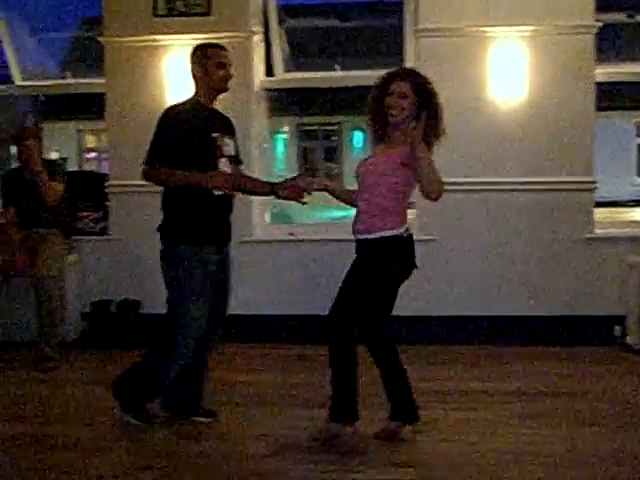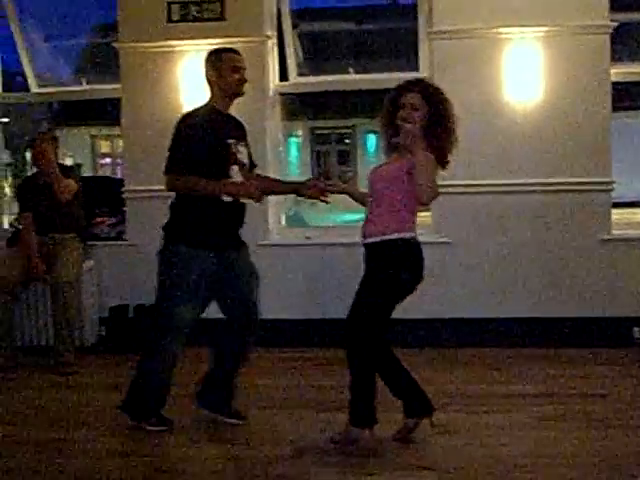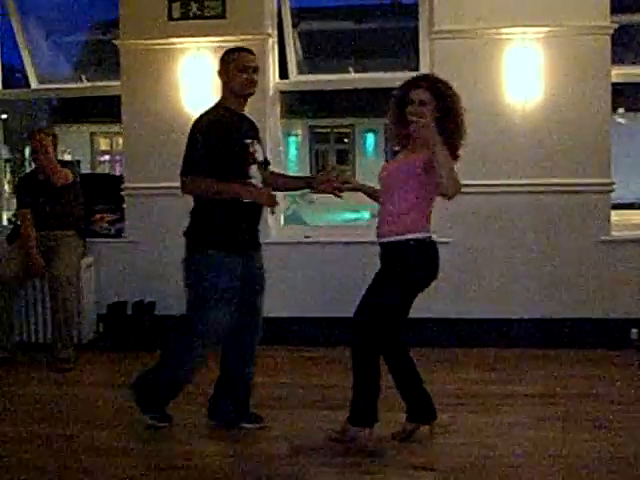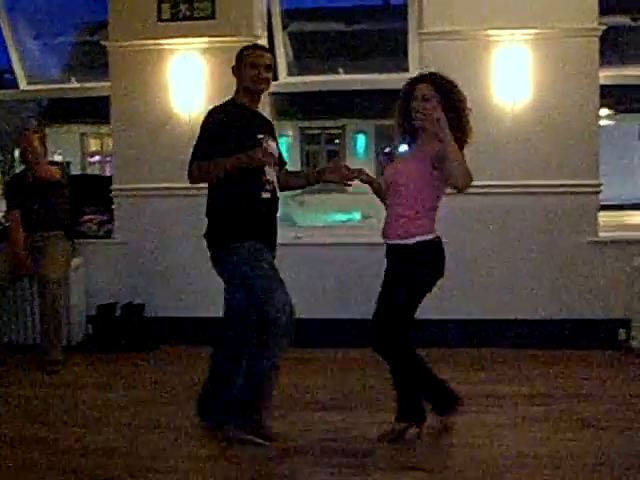
dt=0.2s
person 1, frame 1
left shoulder: (224, 124)
right shoulder: (177, 117)
left elbow: (235, 177)
right elbow: (151, 172)
left wrist: (276, 189)
right wrist: (203, 179)
left hip: (216, 238)
right hip: (185, 239)
left knee: (206, 322)
right knee: (187, 322)
left ankle: (182, 399)
right ankle: (132, 390)
person 1, frame 2
left shoulder: (237, 127)
right shoulder: (194, 123)
left elbow: (249, 178)
right elbow: (174, 180)
left wrist: (296, 188)
right wrist: (226, 187)
left hip: (229, 244)
right hip: (190, 243)
left knee: (245, 319)
right knee: (174, 326)
left ankle: (217, 395)
right ankle: (141, 404)
person 1, frame 3
left shoulder: (249, 127)
right shoulder: (209, 124)
left elbow: (263, 176)
right elbow: (190, 183)
left wrist: (310, 183)
right wrist: (244, 191)
left hip: (246, 246)
right hip: (213, 246)
left knee: (246, 329)
right knee: (205, 329)
left ankle: (229, 406)
right ankle: (152, 393)
person 1, frame 4
left shoulder: (264, 123)
right shoulder: (222, 117)
left elbow: (278, 178)
right elbow: (196, 172)
left wrist: (321, 175)
right wrist: (243, 159)
left hip: (259, 239)
right hip: (234, 239)
left knee: (241, 326)
right knee: (276, 316)
left ankle: (216, 407)
right ankle: (244, 412)
person 2, frame 1
left shoulder: (411, 147)
right shoulder: (383, 145)
left elbow: (434, 192)
left wrist: (420, 150)
right wrist: (329, 187)
left hip: (387, 250)
right hip: (375, 250)
left knee: (340, 326)
right knee: (372, 332)
left ankle: (342, 420)
right ankle: (403, 413)
person 2, frame 2
left shoulder: (422, 156)
right shoulder: (397, 155)
left elbow: (426, 196)
left wrist: (416, 148)
right wrist: (348, 189)
left hip: (396, 256)
right hip: (385, 256)
left knee: (358, 334)
right knee: (369, 336)
left ankle: (361, 423)
right ankle: (416, 406)
person 2, frame 3
left shoulder: (434, 152)
right shoulder: (406, 151)
left elbow: (450, 190)
left wrist: (434, 140)
right wrist: (363, 188)
left hip: (412, 255)
right hip: (398, 255)
left knee: (366, 330)
right knee: (384, 335)
left ankle: (361, 422)
right ankle: (420, 411)
person 2, frame 4
left shoulder: (439, 150)
right shoulder: (412, 150)
left elbow: (462, 182)
left wrist: (445, 134)
right wrist: (372, 181)
left hip: (419, 255)
right hip: (401, 254)
left knee: (385, 333)
right knee: (394, 334)
left ankle: (443, 399)
right ankle: (410, 415)
person 3, frame 1
left shoulder: (52, 169)
left elbow: (51, 198)
left wrist: (36, 166)
left hip: (50, 235)
right hip: (21, 235)
left knee: (46, 276)
left ankle: (47, 351)
person 3, frame 2
left shoulder: (68, 173)
right shoulder: (26, 185)
left elbow: (63, 194)
right elbow: (27, 226)
left wrist: (50, 163)
right wrist: (33, 258)
left hip: (67, 240)
right hip: (37, 241)
left knee: (63, 281)
left ankle: (65, 356)
person 3, frame 3
left shoulder: (67, 169)
right shoulder: (24, 182)
left elbow: (58, 179)
right elbow: (26, 222)
left wrist: (47, 150)
right wrist: (32, 254)
left hip: (66, 237)
right hip: (35, 238)
left knee: (61, 277)
left ankle: (63, 352)
person 3, frame 4
left shoulder: (56, 171)
right shoulder: (14, 182)
left elbow: (43, 173)
right elbow: (15, 223)
left wrist: (35, 145)
right wrist: (20, 254)
left hip: (55, 238)
right hip: (25, 238)
left knee: (51, 278)
left ankle: (53, 354)
